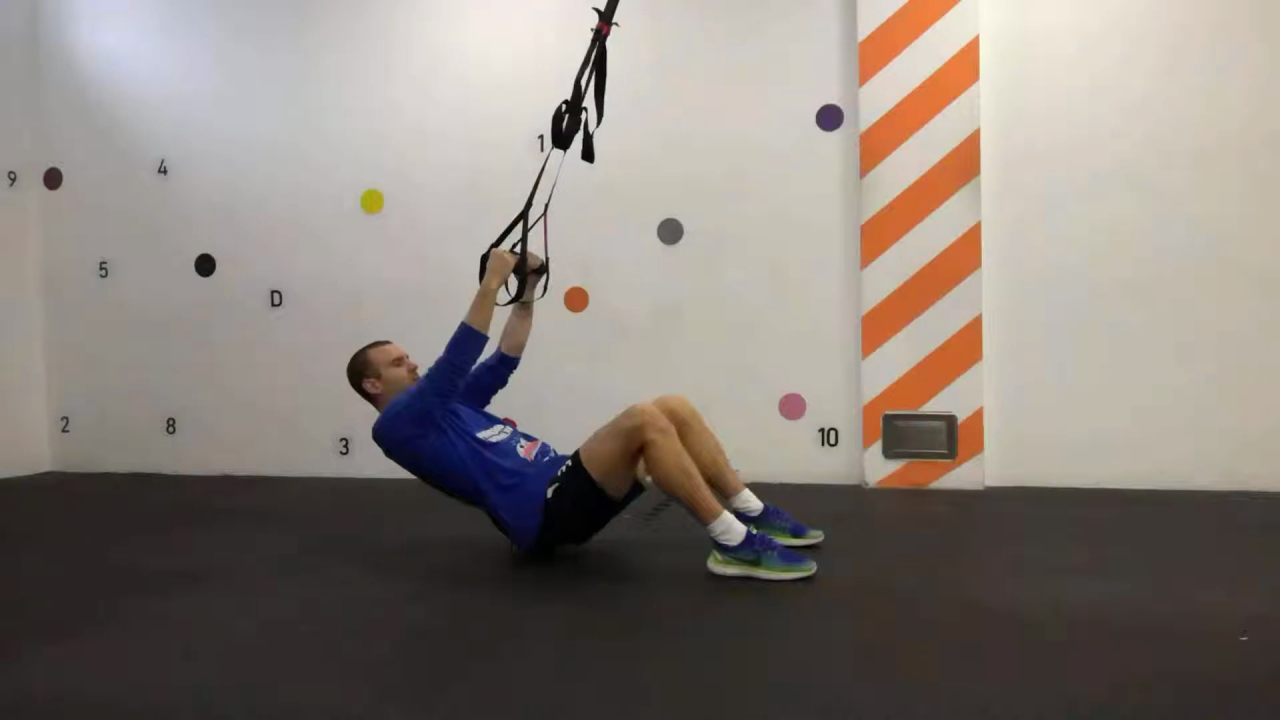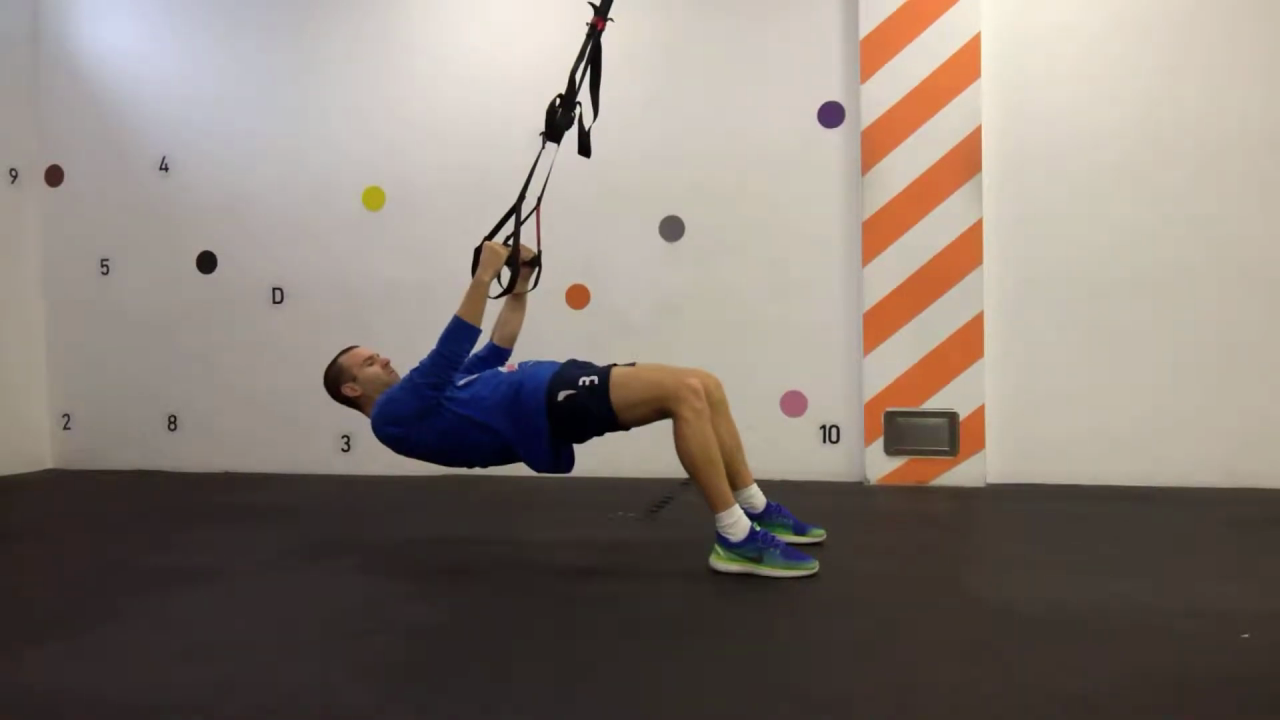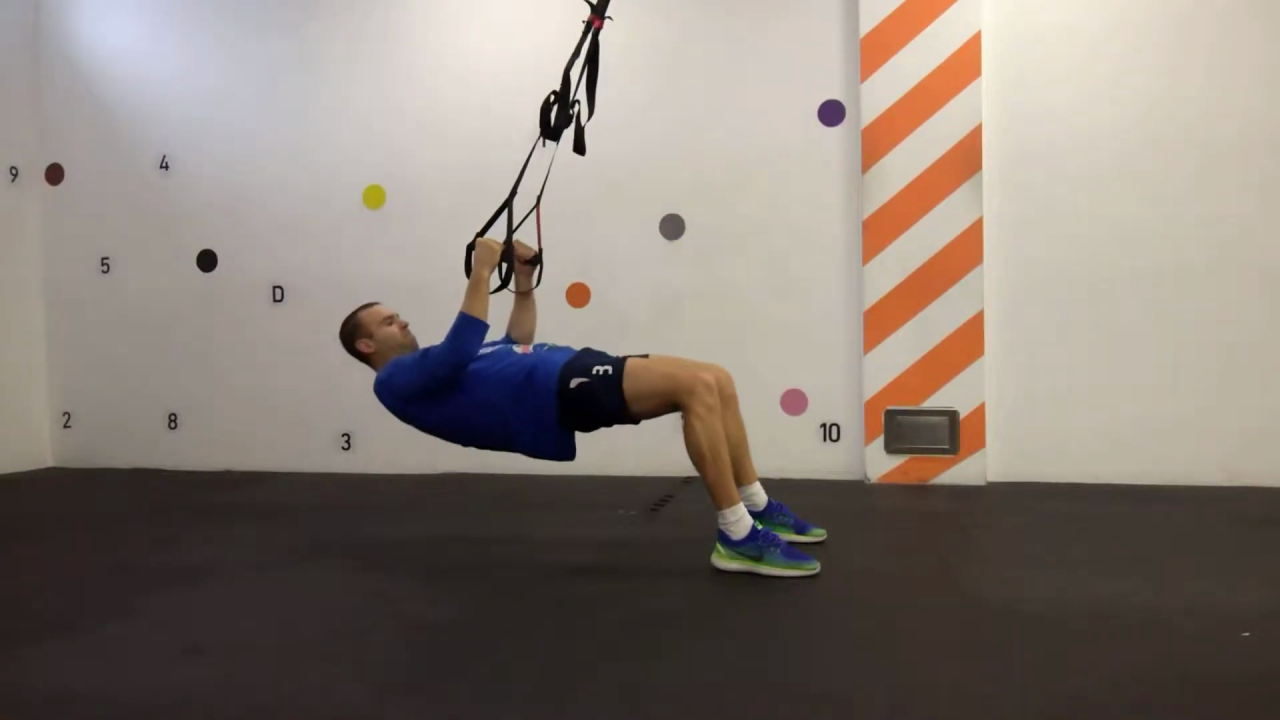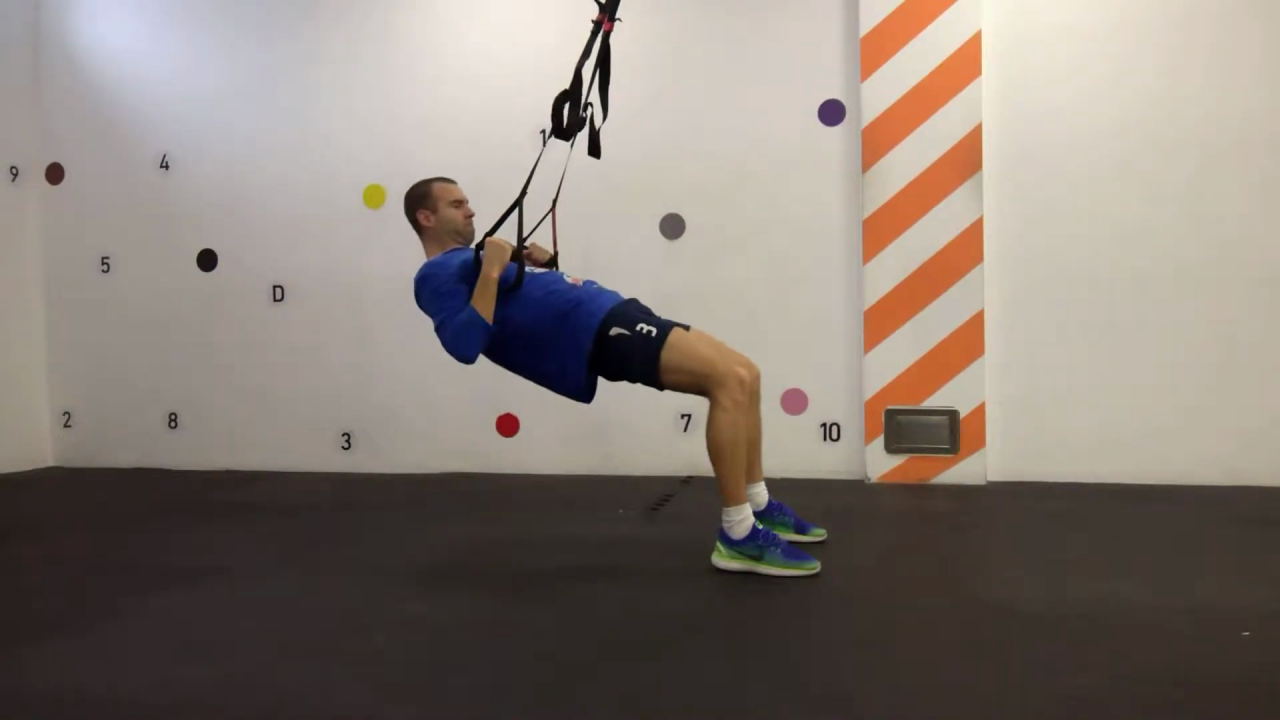
dt=1s
person 1, frame 1
left shoulder: (445, 407)
right shoulder: (398, 427)
left elbow: (501, 363)
right elbow: (452, 365)
left wrist: (525, 293)
right wrist: (489, 286)
left hip: (562, 485)
right hip: (546, 511)
left knee: (673, 409)
right knee: (644, 420)
left ankle: (756, 516)
right ankle: (734, 543)
person 1, frame 2
left shoulder: (425, 398)
right shoulder: (394, 418)
left elbow: (494, 353)
right elbow: (446, 357)
left wrist: (519, 284)
right wrist: (483, 277)
left hip: (558, 389)
right hip: (548, 406)
left knee: (704, 386)
right knee: (686, 392)
left ankle: (756, 510)
right ankle: (736, 538)
person 1, frame 3
left shoulder: (428, 374)
right shoulder: (398, 383)
left elbow: (515, 347)
right elbow: (460, 350)
left wrist: (524, 281)
right wrist: (481, 273)
left hip: (565, 374)
right hip: (555, 392)
left knee: (716, 380)
right knee: (698, 386)
left ankle: (758, 509)
right ankle: (738, 536)
person 1, frame 4
left shoulder: (463, 264)
right shoulder: (438, 275)
right elbow: (465, 345)
left wrist: (539, 270)
right wrist: (491, 271)
left hip: (607, 315)
right hip: (591, 331)
left knee: (743, 376)
right knee: (730, 381)
left ankle: (758, 506)
right ankle: (739, 535)
